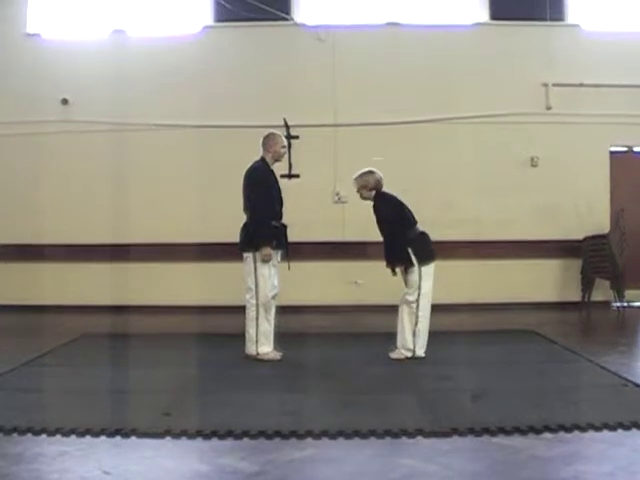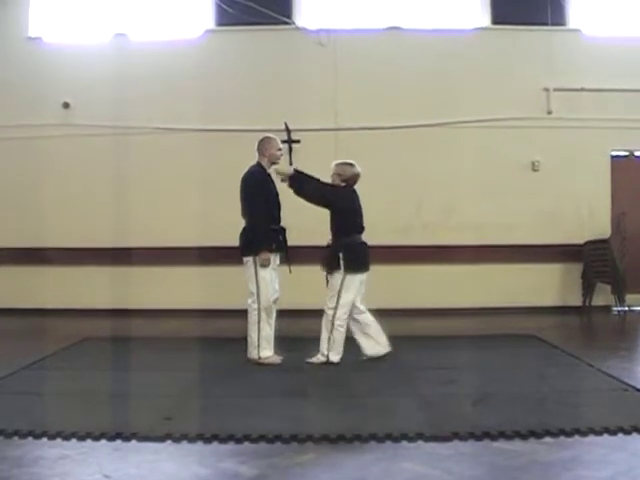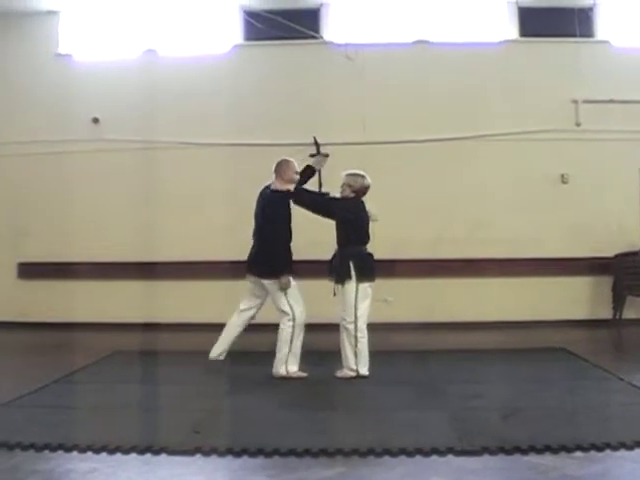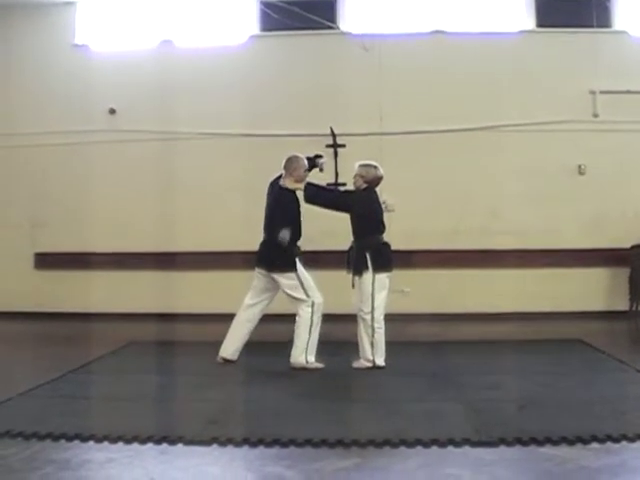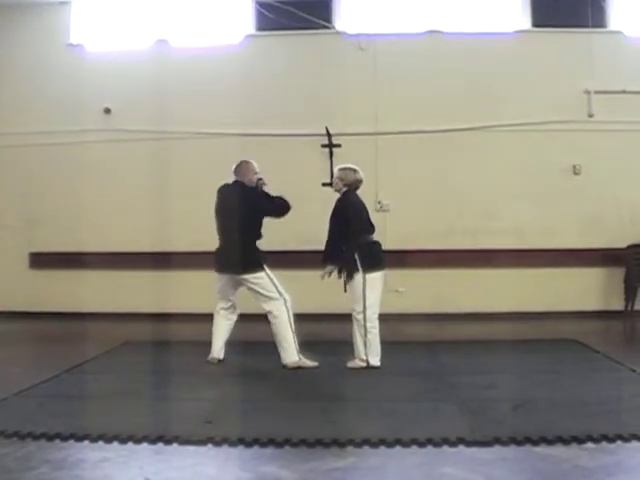
dt=1s
person 1, frame 1
left shoulder: (265, 172)
right shoulder: (258, 172)
right elbow: (256, 211)
right wrist: (264, 245)
left hip: (267, 242)
right hip: (259, 244)
left knee: (268, 294)
right knee: (260, 295)
left ankle: (263, 344)
right ankle: (257, 347)
person 1, frame 2
left shoulder: (263, 176)
right shoulder: (254, 177)
right elbow: (254, 217)
right wrist: (262, 249)
left hip: (267, 245)
right hip: (258, 248)
left knee: (269, 299)
right knee: (261, 300)
left ankle: (264, 349)
right ankle: (259, 352)
person 1, frame 3
left shoulder: (268, 192)
right shoulder: (278, 200)
left elbow: (295, 181)
right elbow: (279, 239)
left wrist: (313, 167)
right wrist: (284, 272)
left hip: (257, 263)
right hip: (271, 266)
left knee: (246, 309)
right knee: (293, 314)
left ankle: (217, 353)
right ankle: (285, 367)
person 1, frame 4
left shoulder: (276, 186)
right shoulder: (285, 196)
left elbow: (294, 165)
right elbow: (280, 220)
left wrist: (314, 160)
right wrist: (282, 233)
left hip: (266, 256)
right hip: (282, 259)
left knee: (252, 305)
right knee: (312, 302)
left ankle: (227, 352)
right ankle: (302, 358)
person 1, frame 5
left shoulder: (223, 193)
right shoulder: (251, 195)
right elbow: (283, 207)
right wrist: (260, 191)
left hip: (224, 259)
right hip: (248, 260)
left knee: (225, 306)
right knee: (278, 303)
left ankle: (216, 353)
right ankle: (293, 357)
person 2, frame 1
left shoulder: (383, 203)
right shoulder: (384, 201)
left elbow: (393, 235)
left wrist: (398, 262)
right wrist: (399, 261)
left hip: (417, 255)
right hip: (416, 253)
left knee: (416, 302)
right knee: (409, 301)
left ankle: (414, 348)
right ankle: (407, 347)
person 2, frame 2
left shoulder: (344, 196)
right shoulder: (345, 195)
left elbow: (317, 192)
right elbow: (321, 188)
left wrist: (291, 175)
right wrist: (293, 174)
left hip: (348, 259)
right hip: (353, 257)
left knee: (336, 309)
right knee: (354, 308)
left ankle: (329, 354)
right ankle: (378, 346)
person 2, frame 3
left shoulder: (352, 207)
right shoulder: (352, 208)
left elbow: (321, 203)
right elbow: (324, 203)
left wrist: (292, 190)
right wrist: (294, 190)
left hip: (356, 269)
right hip: (353, 267)
left knee: (354, 320)
right knee: (349, 320)
left ankle: (358, 367)
right ankle: (353, 365)
person 2, frame 4
left shoulder: (364, 199)
right shoulder: (364, 198)
left elbow: (331, 198)
right elbow: (335, 196)
left wrist: (302, 187)
right wrist: (305, 187)
left hip: (372, 260)
right hip: (370, 258)
left knee: (371, 311)
right knee: (366, 311)
left ankle: (375, 358)
right ankle: (370, 356)
person 2, frame 5
left shoulder: (345, 202)
right shoulder: (352, 201)
left elbow: (337, 235)
left wrist: (331, 262)
right wrist: (341, 263)
left hip: (363, 261)
right hip: (365, 259)
left knee: (364, 311)
right knee: (362, 311)
left ankle: (370, 358)
right ankle: (365, 356)
